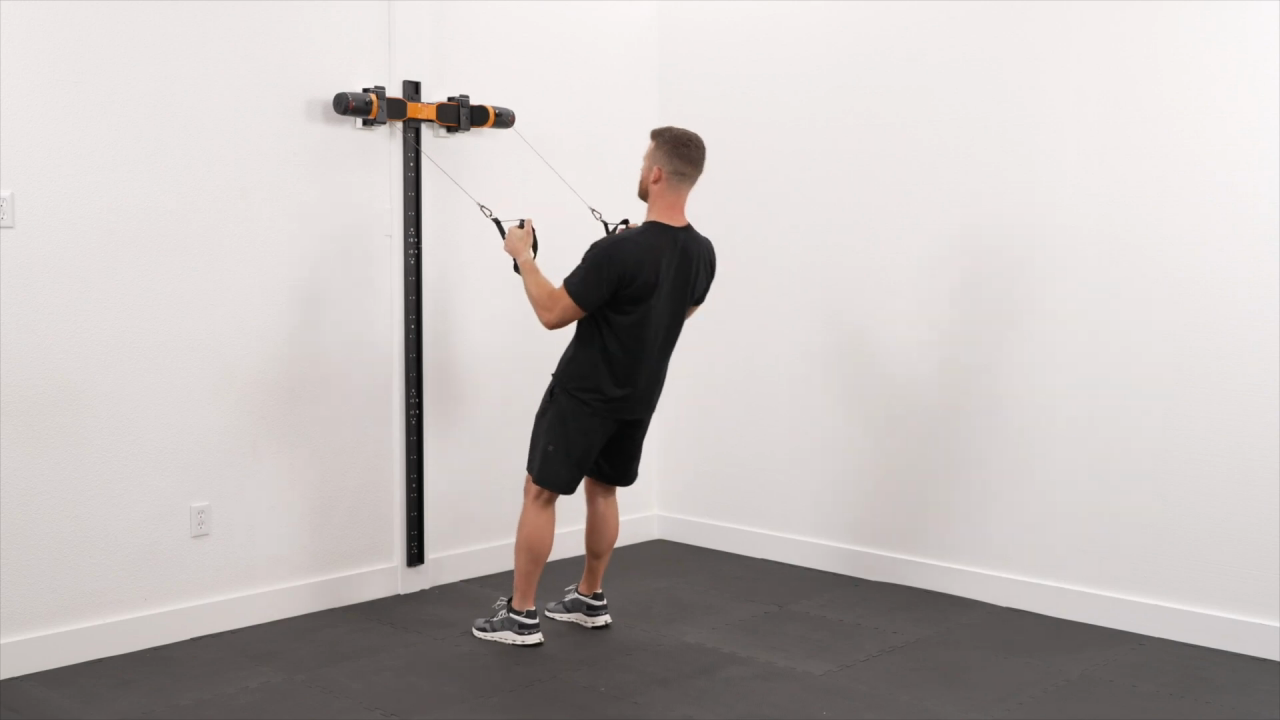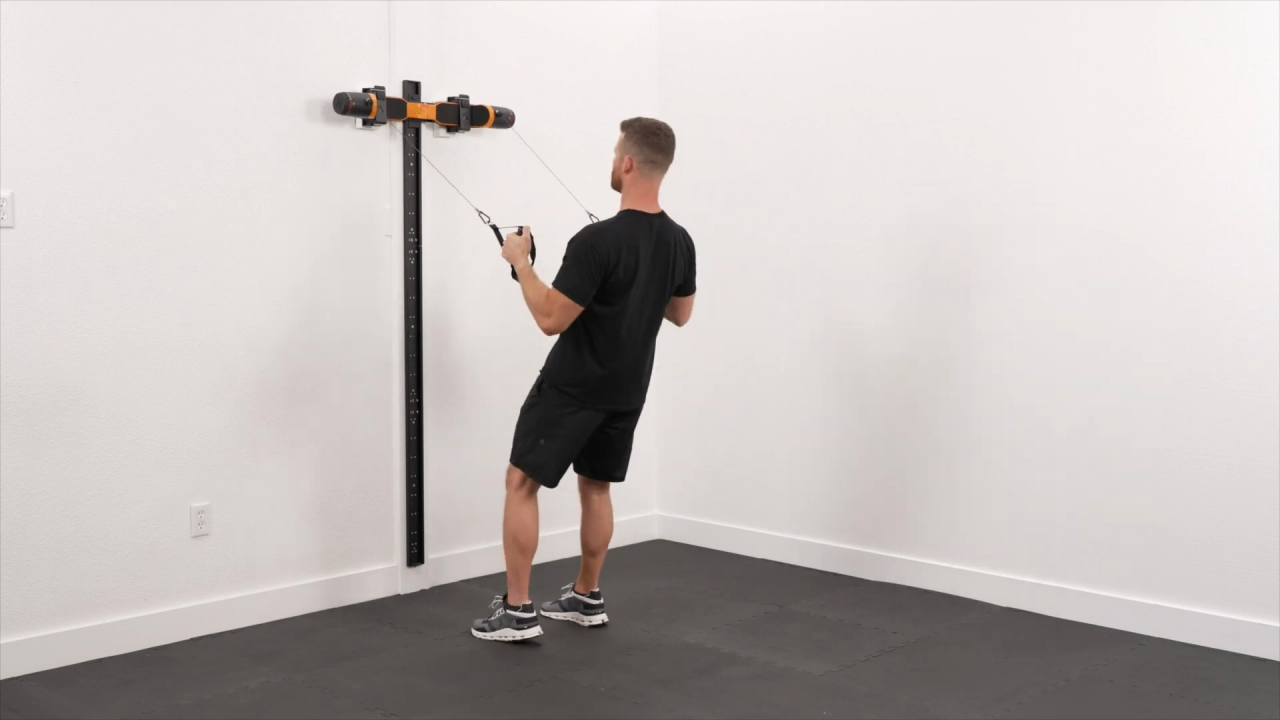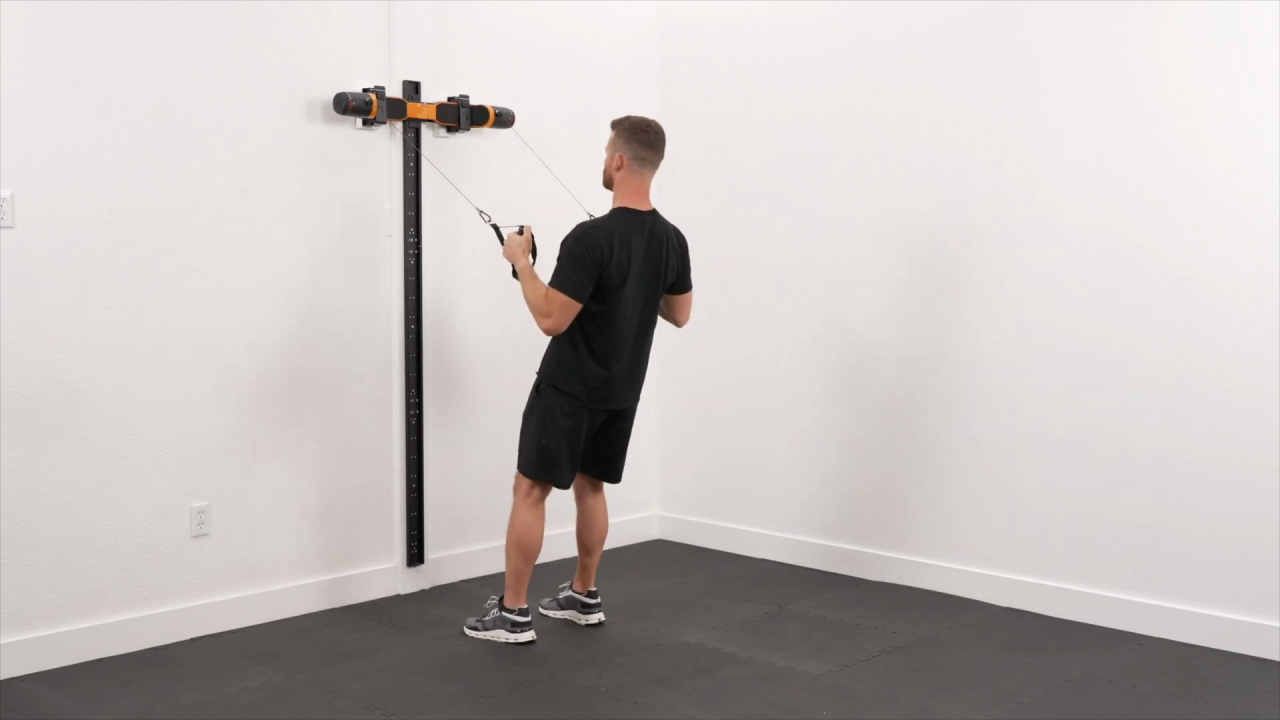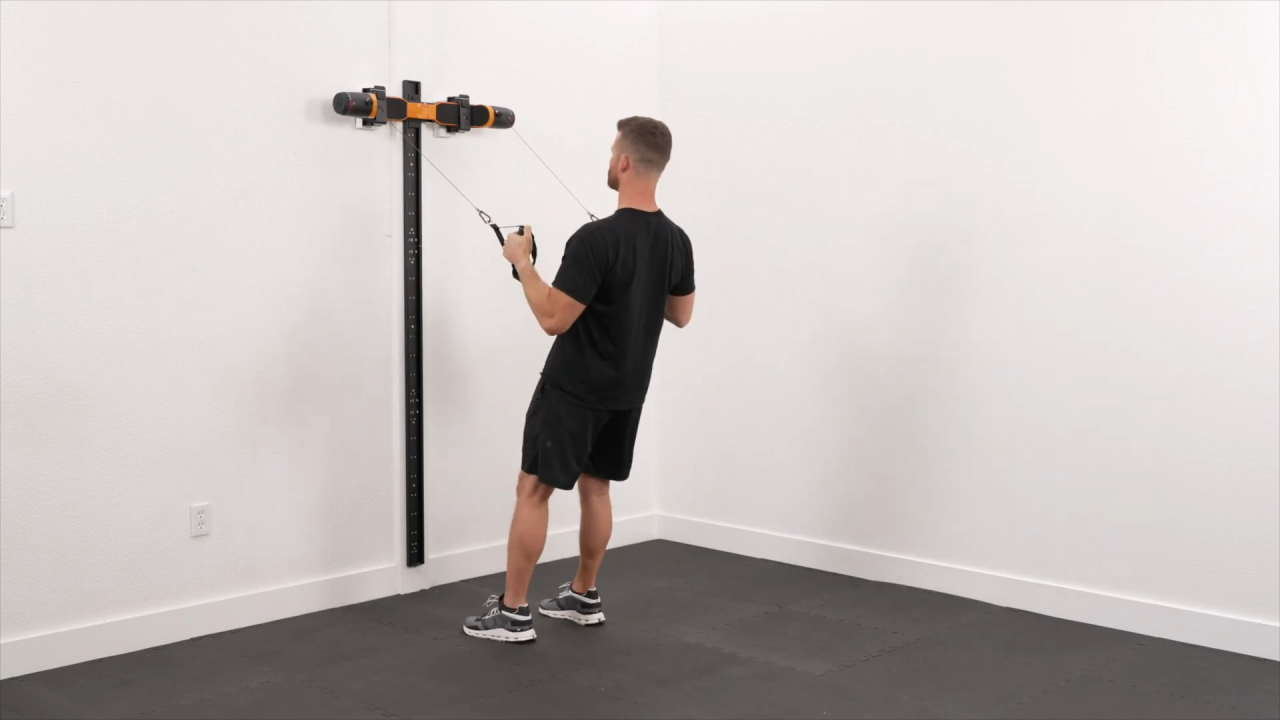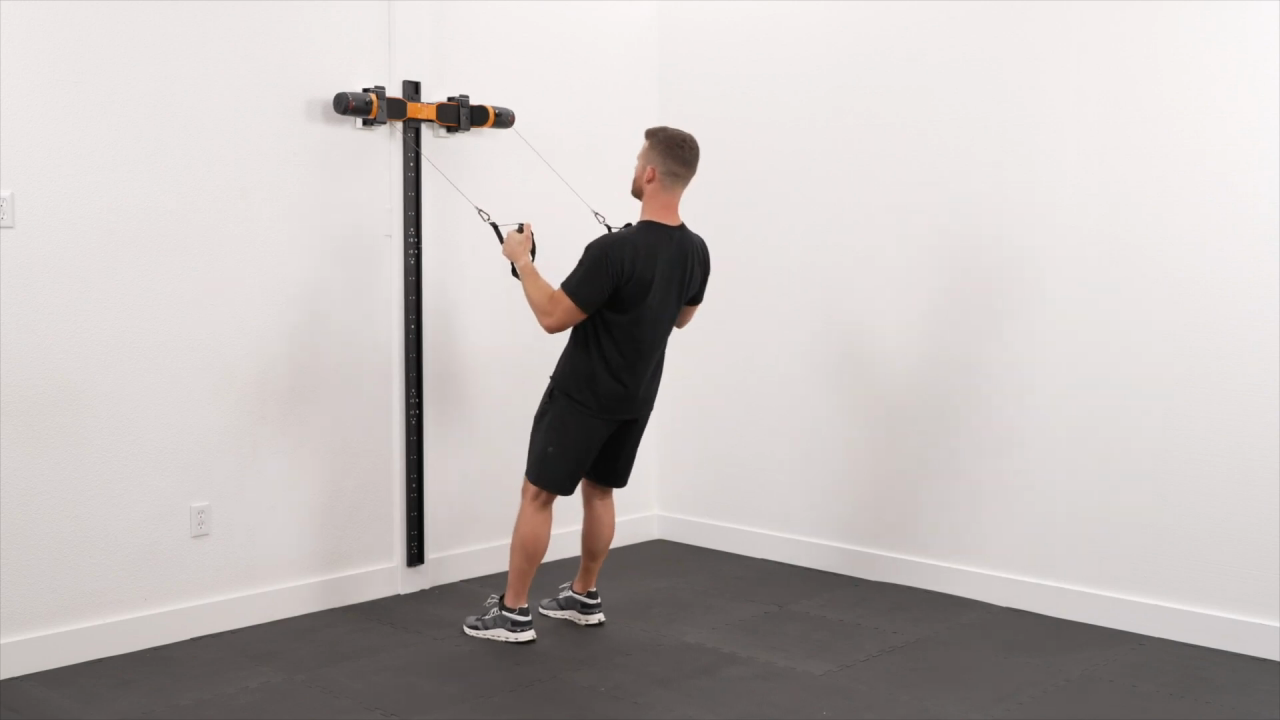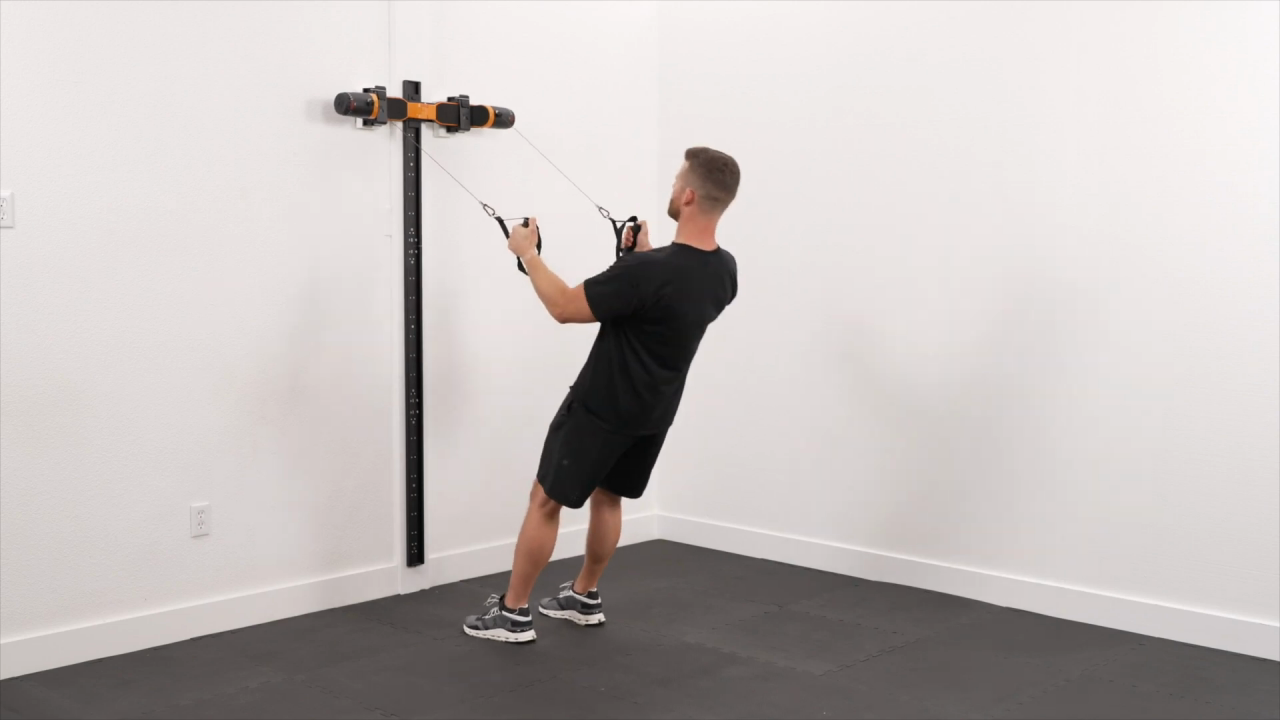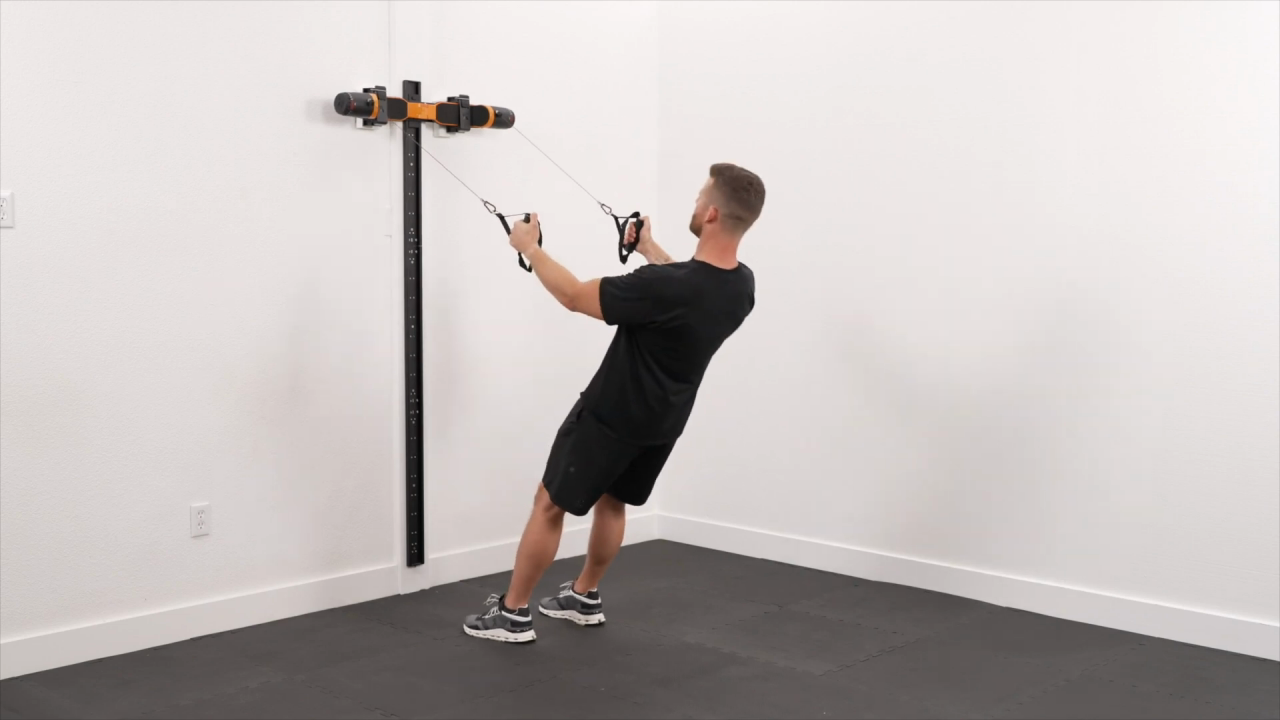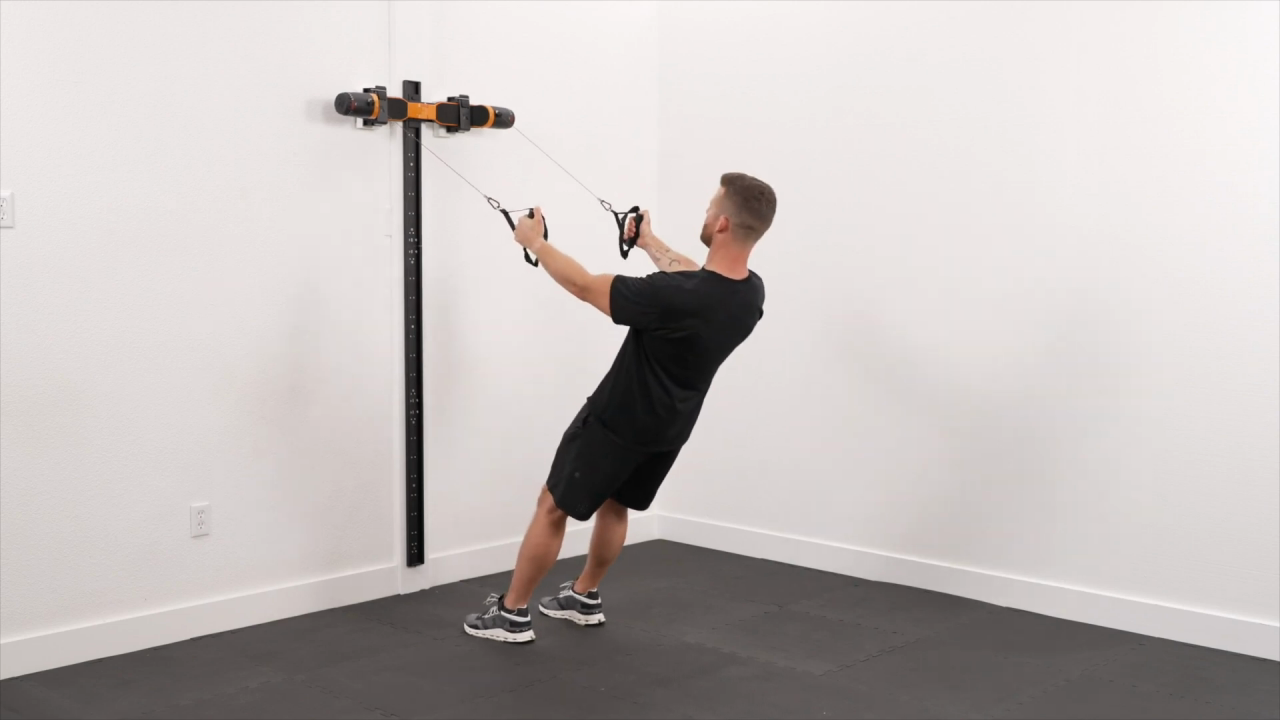
dt=0.3s
person 1, frame 1
left shoulder: (618, 251)
right shoulder: (702, 253)
left elbow: (552, 313)
left wrist: (522, 255)
left hip: (583, 394)
right hip: (637, 398)
left knee: (539, 493)
right knee: (601, 489)
left ankle: (519, 615)
right ankle: (589, 599)
person 1, frame 2
left shoulder: (597, 240)
right shoulder: (678, 240)
left elbow: (551, 319)
right elbow: (680, 314)
left wrist: (519, 261)
left hip: (571, 389)
right hip: (625, 391)
left knee: (521, 482)
right knee: (595, 486)
left ankle: (517, 610)
right ankle: (585, 597)
person 1, frame 3
left shoulder: (591, 238)
right shoulder: (671, 239)
left elbow: (551, 320)
right elbow: (680, 314)
left wrist: (520, 261)
left hip: (569, 389)
right hip: (621, 390)
left knee: (530, 490)
right knee: (589, 486)
left ankle: (512, 613)
right ankle: (583, 596)
person 1, frame 4
left shoulder: (597, 238)
right shoulder: (676, 240)
left elbow: (554, 319)
right elbow: (681, 315)
left wrist: (522, 261)
left hip: (574, 389)
right hip: (627, 389)
left knee: (533, 488)
right knee: (594, 485)
left ankle: (512, 612)
right ankle: (583, 596)
person 1, frame 5
left shoulder: (615, 250)
right shoulder: (695, 251)
left elbow: (553, 317)
left wrist: (521, 258)
left hip: (583, 396)
right hip: (635, 396)
left knee: (538, 494)
right knee: (598, 491)
left ankle: (512, 612)
right ankle: (583, 596)
person 1, frame 6
left shoulder: (647, 272)
right shoulder: (725, 272)
left elbow: (564, 307)
left wrist: (526, 252)
left hip: (603, 405)
right hip: (655, 410)
left knee: (546, 499)
right knee: (607, 497)
left ankle: (512, 612)
right ankle: (583, 597)
person 1, frame 7
left shoulder: (662, 286)
right shoulder: (741, 286)
left elbow: (575, 296)
left wrist: (529, 247)
right wrist: (648, 248)
left hip: (613, 415)
right hip: (665, 420)
left knee: (550, 504)
right knee: (611, 500)
left ankle: (512, 612)
right ankle: (583, 596)
person 1, frame 8
left shoulder: (673, 298)
right shoulder: (751, 293)
left elbow: (586, 287)
left wrist: (535, 241)
right wrist: (649, 241)
left hip: (619, 420)
right hip: (670, 426)
left knee: (553, 507)
right knee: (614, 504)
left ankle: (511, 613)
right ankle: (584, 597)
